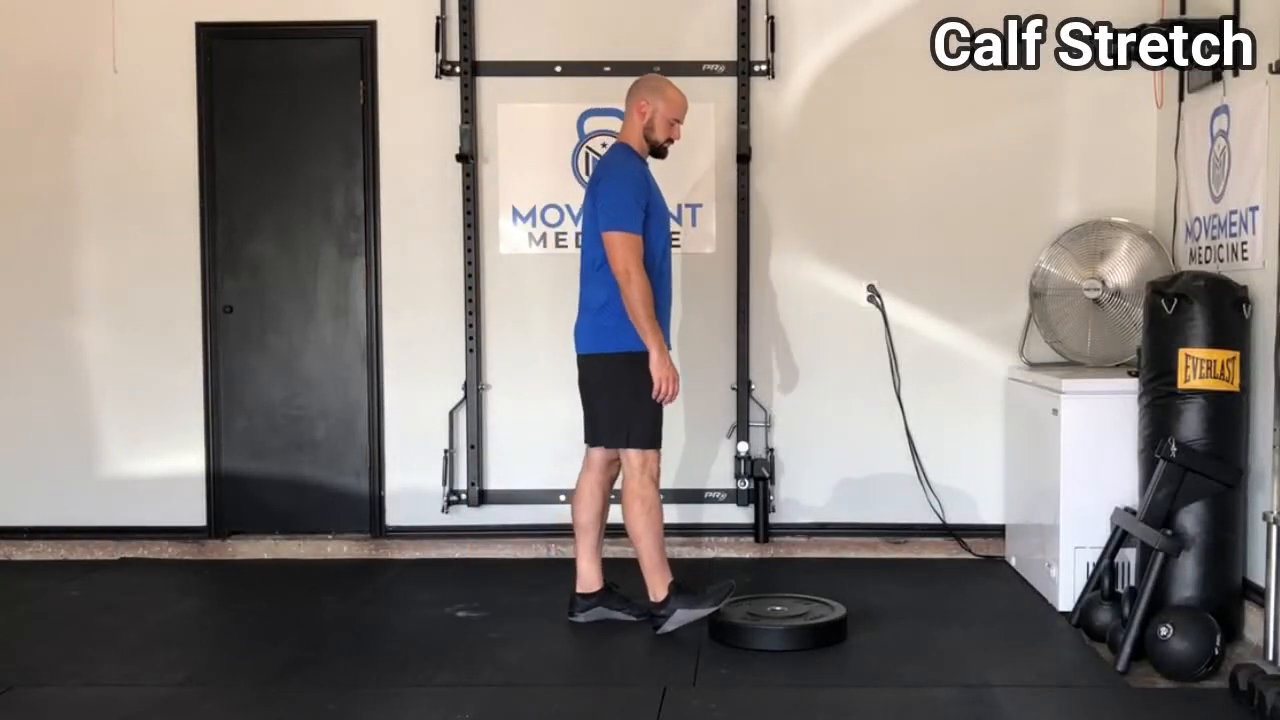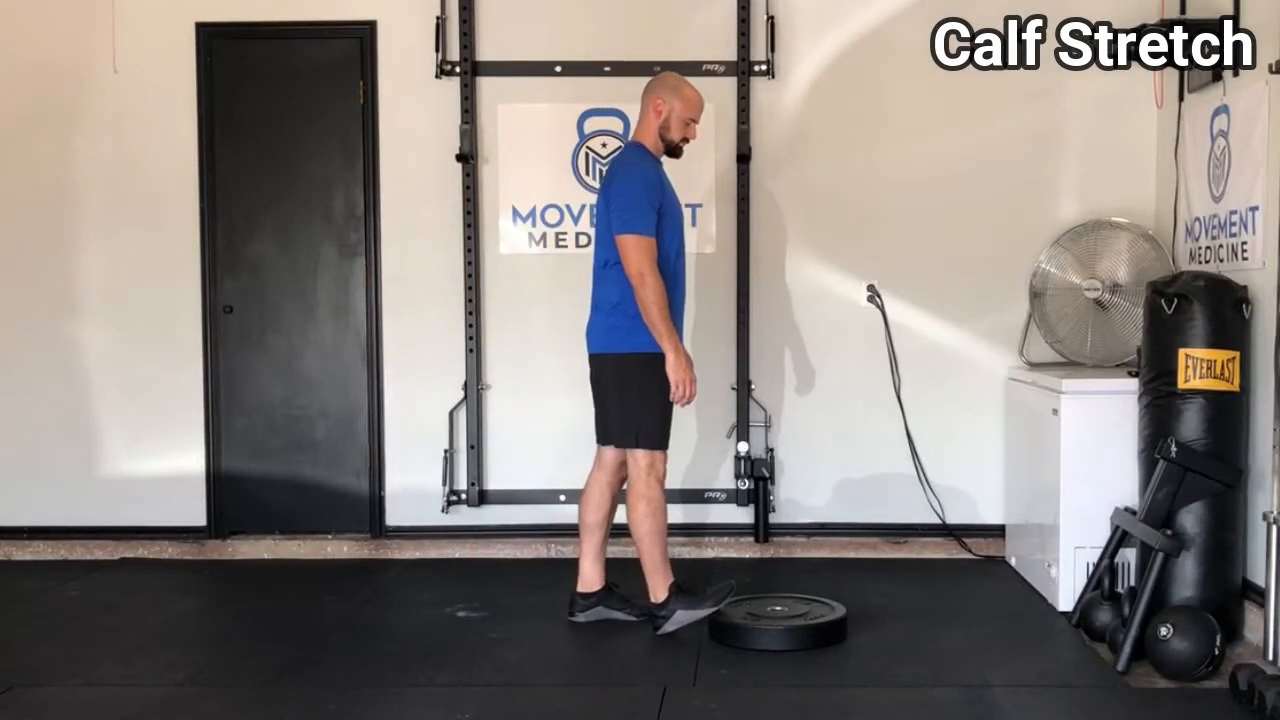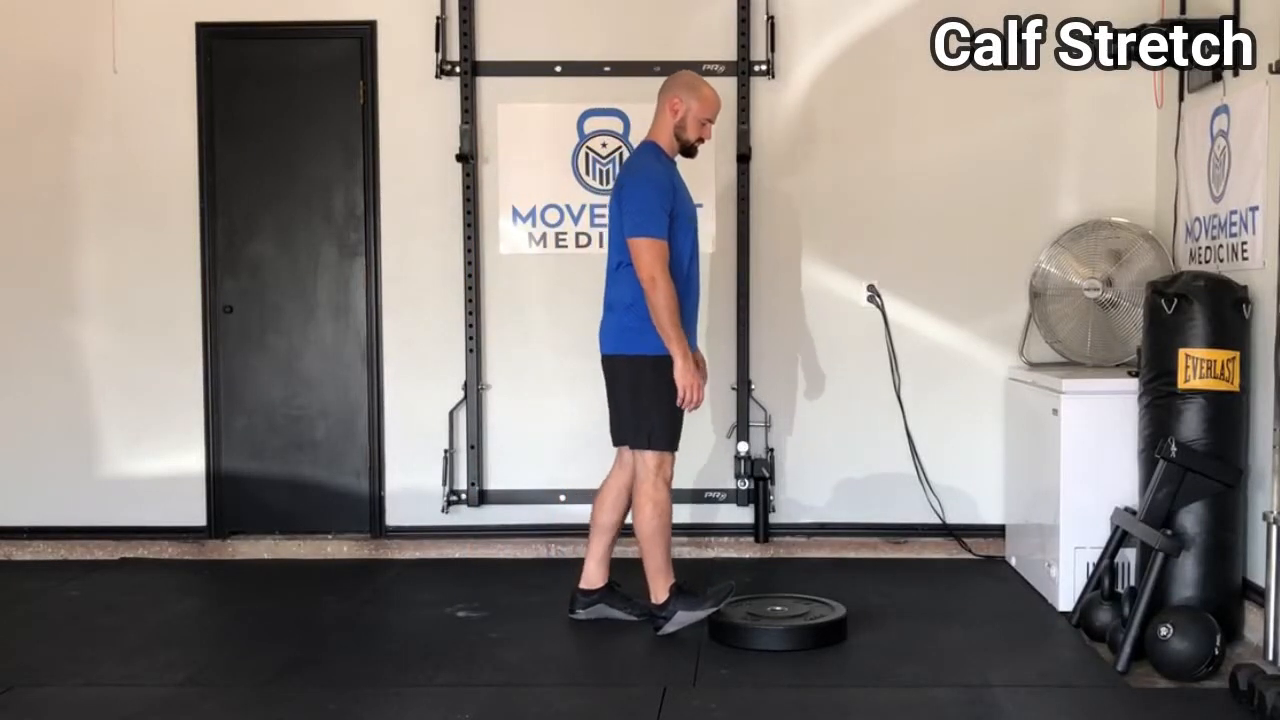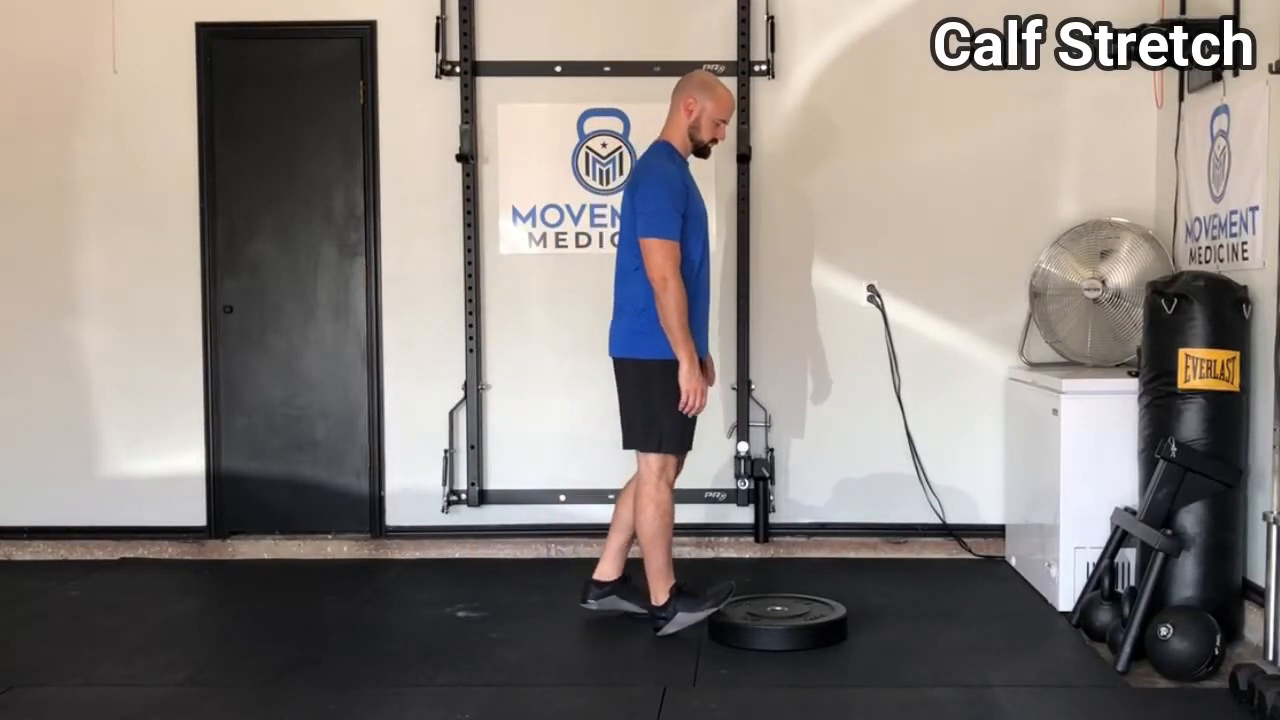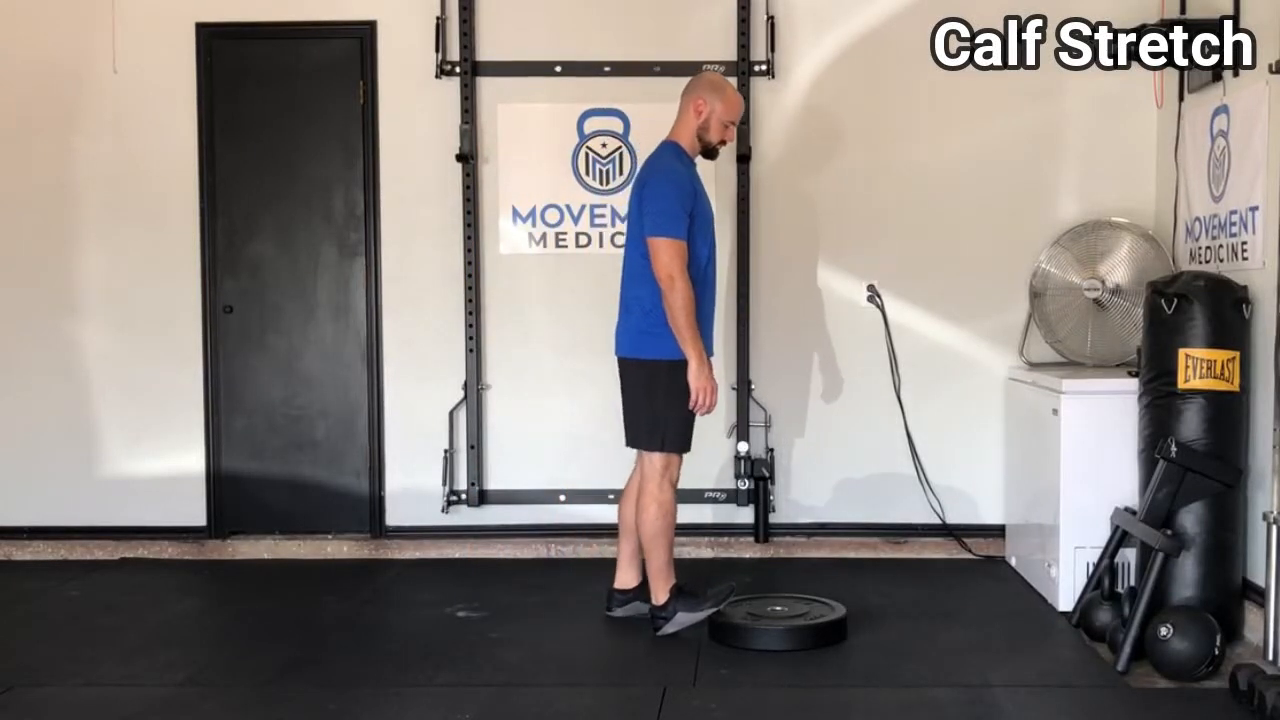
dt=0.2s
person 1, frame 1
left shoulder: (626, 171)
right shoulder: (623, 173)
right elbow: (627, 270)
left wrist: (649, 347)
right wrist: (658, 350)
left hip: (610, 346)
right hip: (622, 348)
left knee: (601, 463)
right knee: (641, 468)
left ankle: (589, 590)
right ankle: (664, 597)
person 1, frame 2
left shoulder: (641, 171)
right shoulder: (635, 174)
right elbow: (642, 273)
left wrist: (668, 348)
right wrist: (674, 351)
left hip: (624, 346)
right hip: (634, 348)
left knee: (611, 464)
right knee: (646, 469)
left ankle: (590, 590)
right ankle: (665, 598)
person 1, frame 3
left shoulder: (658, 171)
right shoulder: (649, 175)
right elbow: (653, 276)
left wrist: (687, 348)
right wrist: (682, 357)
left hip: (640, 347)
right hip: (646, 350)
left knee: (631, 465)
right knee: (654, 471)
left ankle: (592, 587)
right ankle: (666, 599)
person 1, frame 4
left shoulder: (669, 171)
right shoulder: (661, 175)
right elbow: (664, 278)
left wrist: (696, 351)
right wrist: (688, 360)
left hip: (653, 349)
right hip: (656, 352)
left knee: (658, 468)
right knee: (659, 471)
left ankle: (608, 578)
right ankle: (665, 601)
person 1, frame 5
left shoulder: (675, 170)
right shoulder: (670, 174)
right elbow: (671, 276)
left wrist: (695, 353)
right wrist: (696, 360)
left hip: (655, 348)
right hip: (661, 352)
left knee: (650, 469)
right knee: (660, 471)
left ankle: (628, 587)
right ankle: (665, 600)
